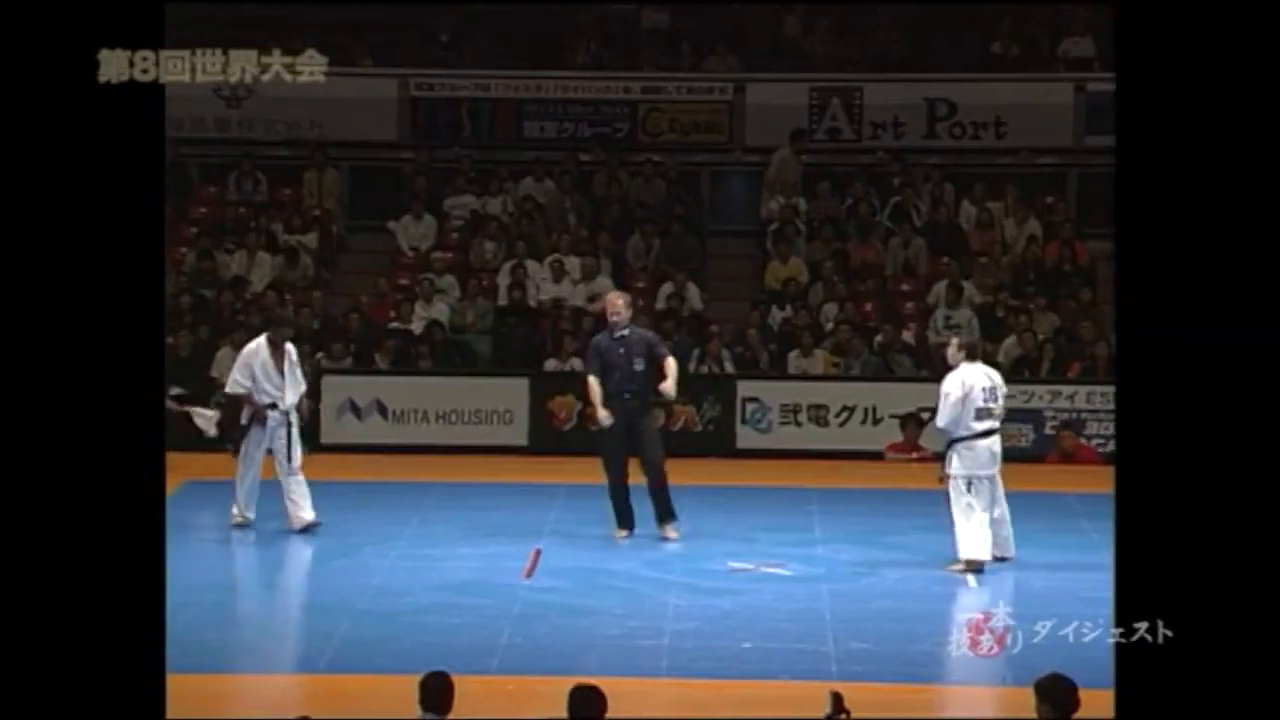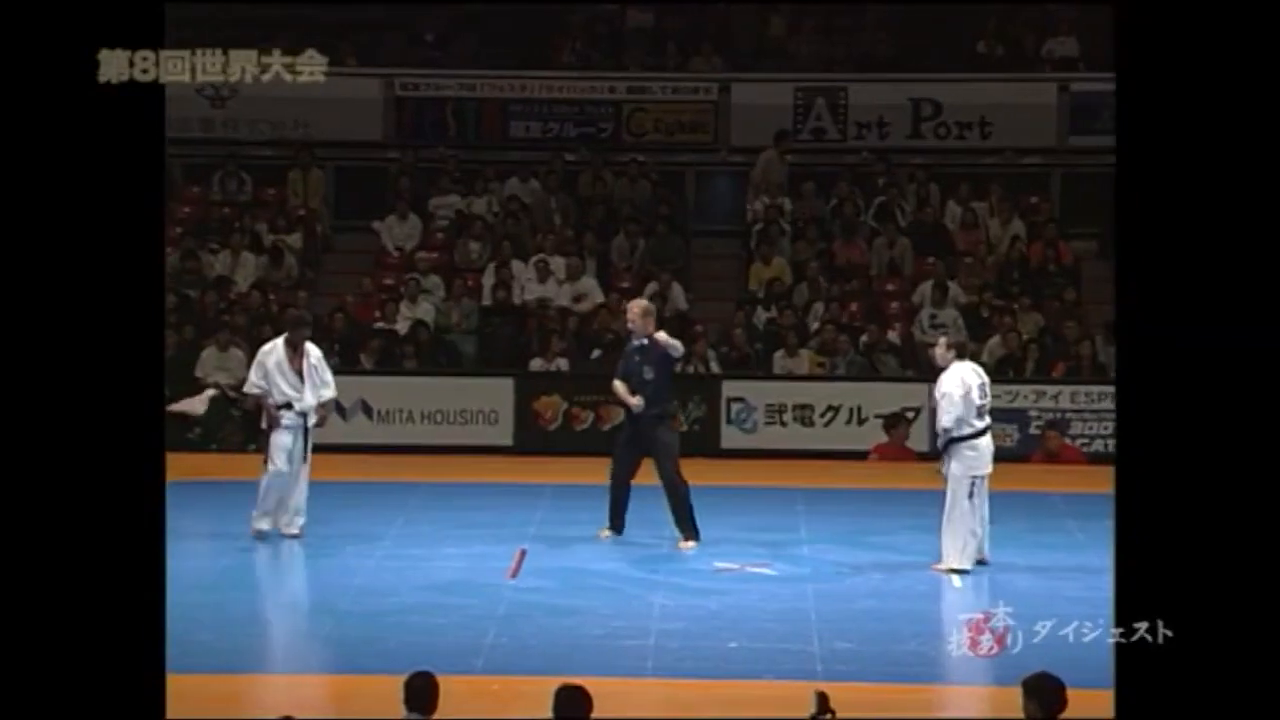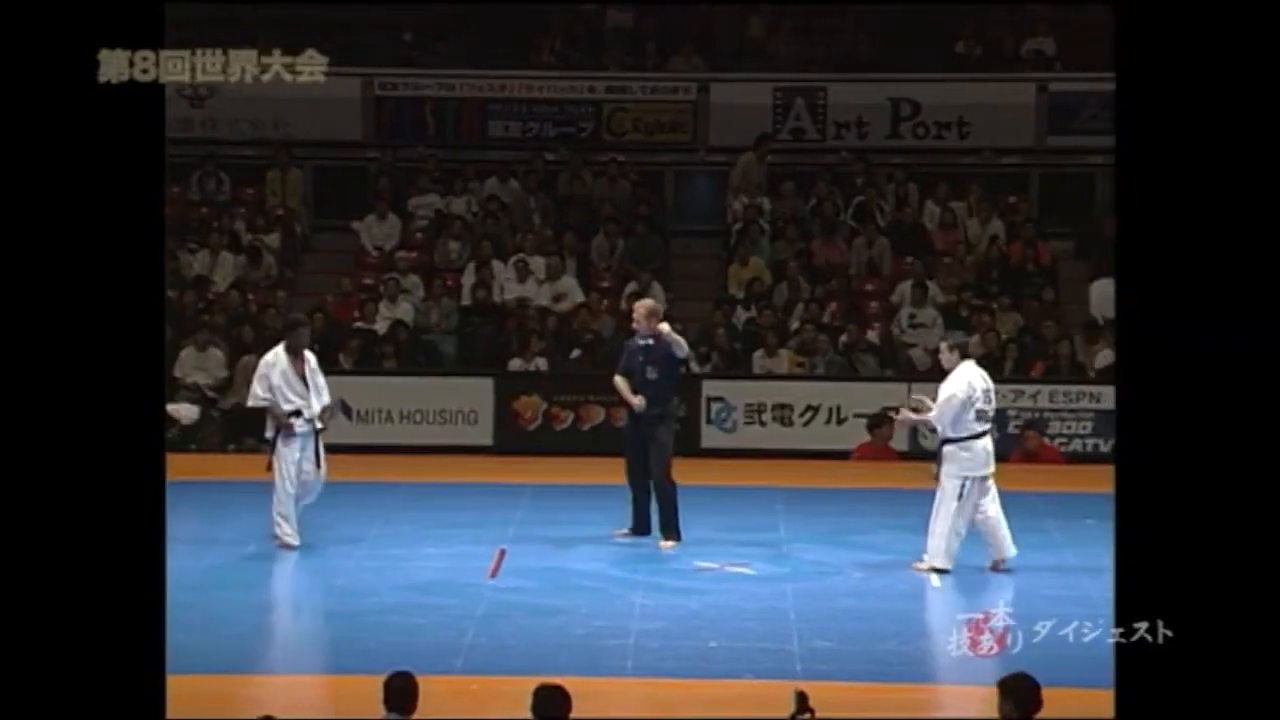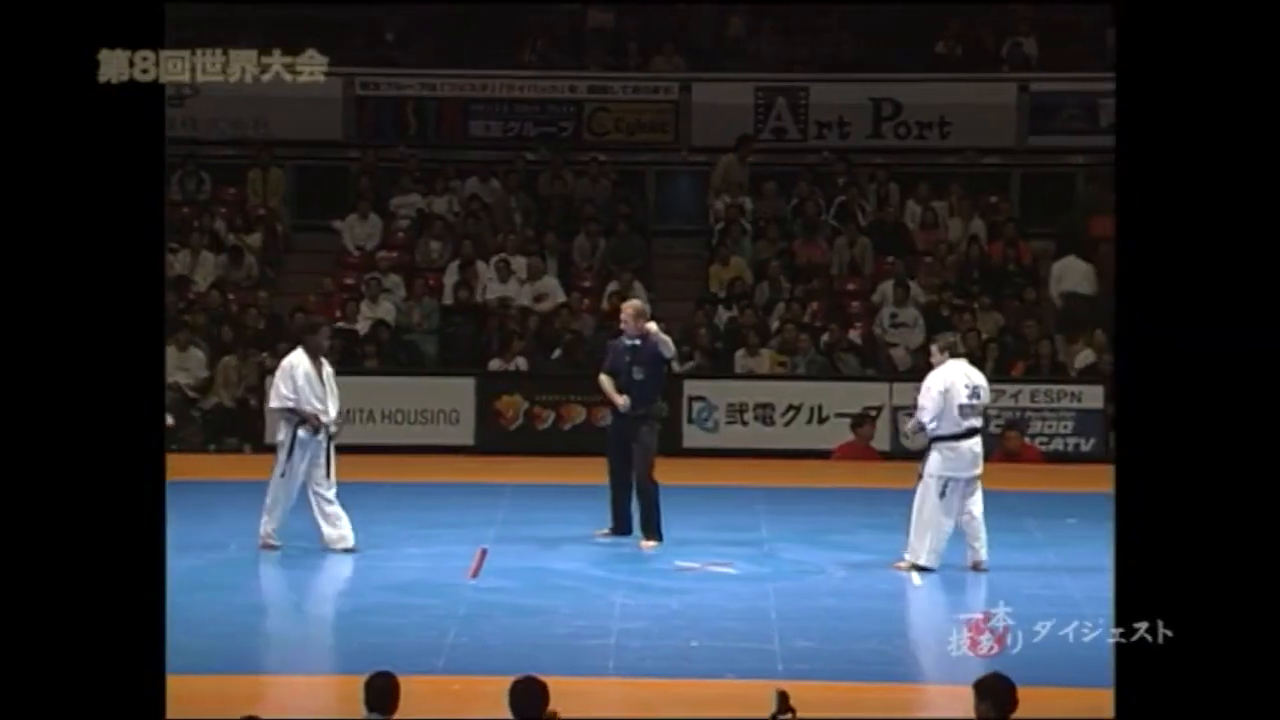
dt=0.4s
person 1, frame 1
left shoulder: (645, 338)
right shoulder: (599, 342)
left elbow: (668, 359)
right elbow: (593, 378)
left wrist: (670, 380)
right wrist: (599, 408)
left hip: (642, 410)
right hip: (613, 412)
left knee: (655, 466)
right knee: (616, 472)
left ankle: (666, 520)
right ankle: (625, 523)
person 1, frame 2
left shoulder: (661, 347)
right shoulder: (630, 349)
left elbow: (678, 351)
right elbow: (618, 381)
left wrist: (667, 341)
right wrist: (629, 399)
left hip: (661, 420)
right hip: (634, 419)
left knee: (671, 476)
right knee: (619, 473)
left ankle: (689, 533)
right ankle: (615, 526)
person 1, frame 3
left shoulder: (667, 346)
right shoulder: (632, 346)
left elbow: (683, 351)
right elbow: (619, 377)
left wrist: (670, 334)
right wrist: (631, 399)
left hip: (661, 419)
right hip: (637, 417)
left knee: (660, 476)
right knee: (636, 474)
left ankle: (670, 533)
right ankle: (640, 525)
person 1, frame 4
left shoulder: (654, 345)
right shoulder: (618, 345)
left elbow: (670, 351)
right elbow: (604, 375)
left wrist: (657, 333)
right wrist: (615, 397)
left hip: (645, 419)
right hip: (621, 417)
left knee: (643, 475)
right knee: (618, 474)
left ankle: (652, 534)
right ankle: (620, 525)
person 2, frame 1
left shoulder: (956, 378)
right shoulder: (993, 374)
left elbow: (945, 421)
right elbow: (999, 411)
left wrist: (953, 432)
left hip: (967, 448)
right hip: (991, 443)
left knee: (967, 506)
right knee: (994, 503)
left ankle: (974, 556)
right ankle: (1001, 549)
person 2, frame 2
left shoulder: (951, 377)
right shoulder: (976, 370)
left elbow: (948, 420)
left wrist: (942, 440)
left hip: (965, 448)
right hip: (979, 442)
left knee: (961, 507)
right knee: (974, 504)
left ankle: (957, 560)
right ankle: (977, 551)
person 2, frame 3
left shoulder: (959, 379)
right shoulder: (981, 375)
left elbow: (943, 418)
left wrist: (915, 418)
right wrist: (932, 406)
left hip: (962, 451)
right hip: (981, 446)
left knee: (949, 508)
right knee: (987, 506)
left ankle: (937, 559)
right ankle: (1001, 556)
person 2, frame 4
left shoulder: (939, 376)
right shoulder: (978, 376)
left elbow: (925, 415)
left wrist: (913, 426)
left hip: (947, 450)
right hip: (972, 446)
left knee: (931, 505)
right knee: (971, 506)
left ankle: (920, 557)
right ankle: (978, 558)
person 3, frame 1
left shoulder: (290, 350)
right shoulder: (252, 351)
left elbow: (297, 381)
right elbow: (238, 386)
left wrist: (302, 404)
right wrist: (256, 407)
left hip: (286, 417)
right hip: (261, 417)
left knee: (292, 466)
right knee: (248, 466)
left ankle: (302, 518)
right ankle: (243, 514)
person 3, frame 2
left shoulder: (314, 353)
right shoulder: (269, 351)
left elbow: (325, 384)
right elbow: (256, 385)
left wrist: (323, 409)
right wrist: (268, 409)
left hip: (304, 420)
right hip: (280, 419)
left knee: (299, 474)
right knee: (277, 470)
left ankle: (291, 524)
right ankle: (262, 519)
person 3, frame 3
left shoulder: (310, 358)
right shoulder: (271, 361)
left elbow: (321, 389)
right elbow: (260, 398)
left wrist: (325, 412)
right wrist: (280, 418)
left hip: (310, 426)
right hip: (285, 429)
left knee: (314, 478)
right knee: (285, 483)
left ankle: (285, 516)
right ankle: (286, 535)
person 3, frame 4
left shoulder: (323, 365)
right shoulder: (291, 363)
right elbow: (281, 401)
left wrist: (333, 417)
right wrist: (307, 417)
left hip: (321, 433)
right hip: (298, 433)
left knee: (325, 487)
right knee: (285, 484)
left ankle: (340, 537)
right ankle: (267, 534)
